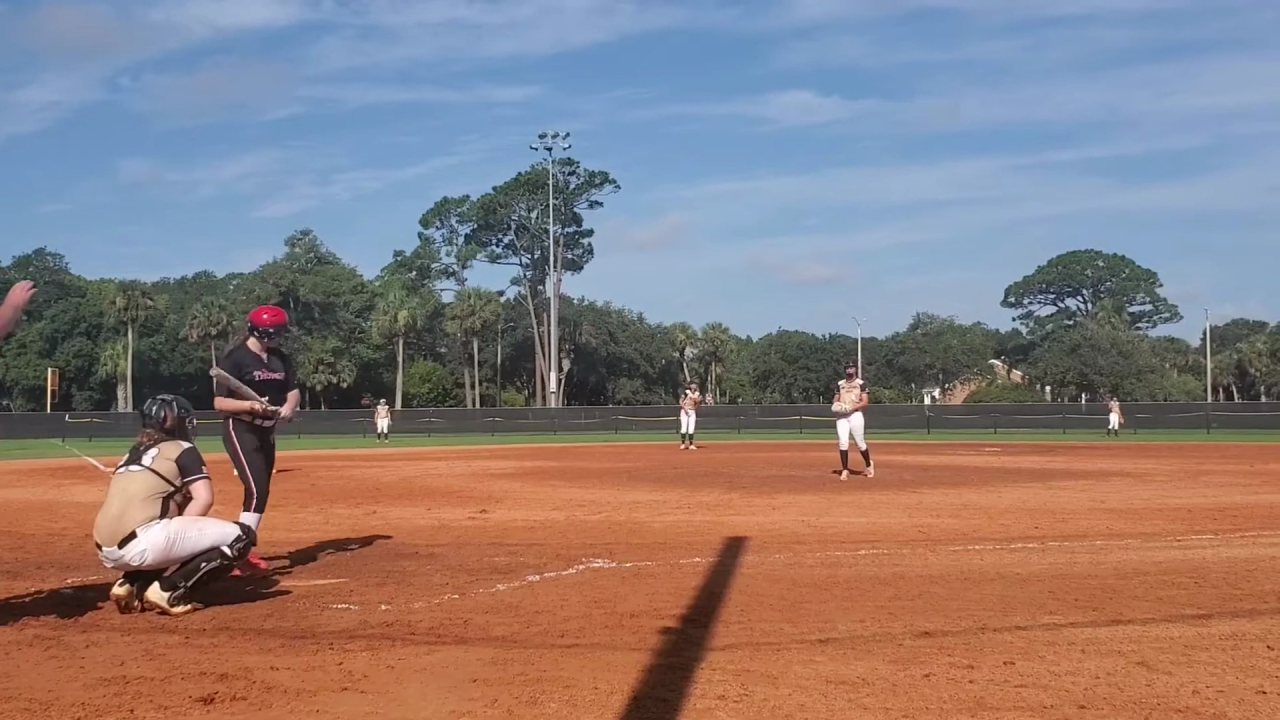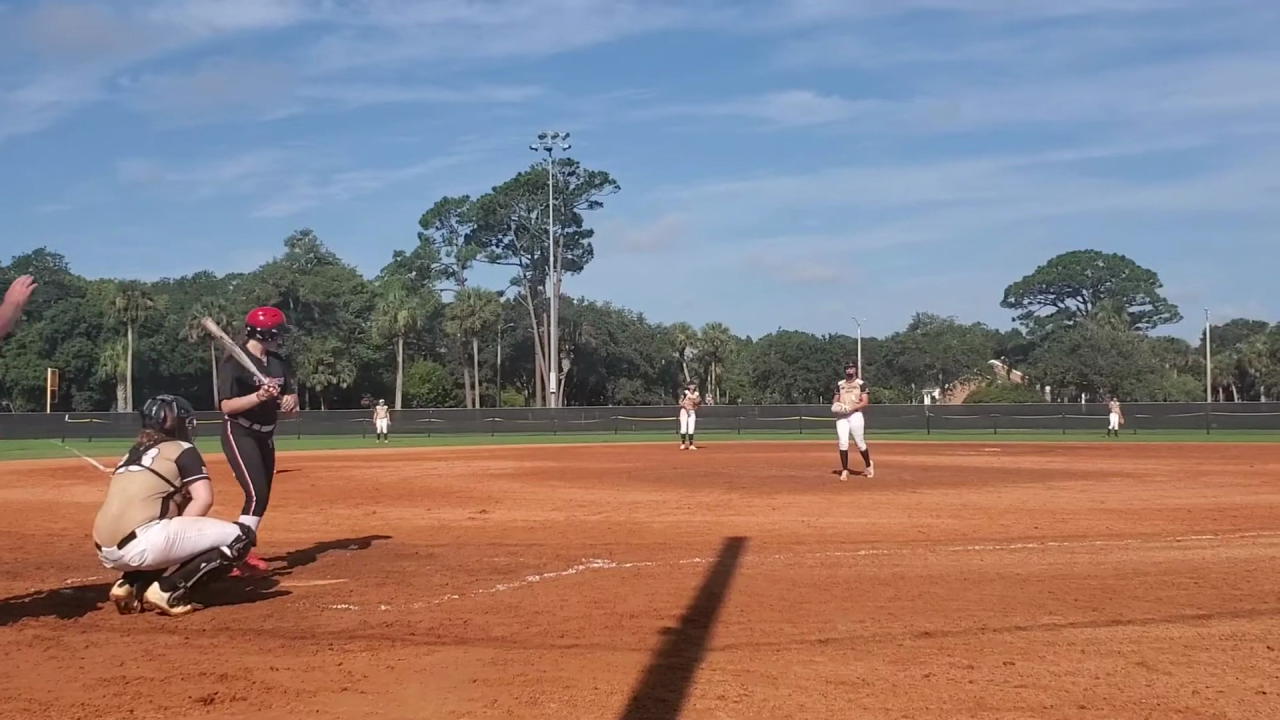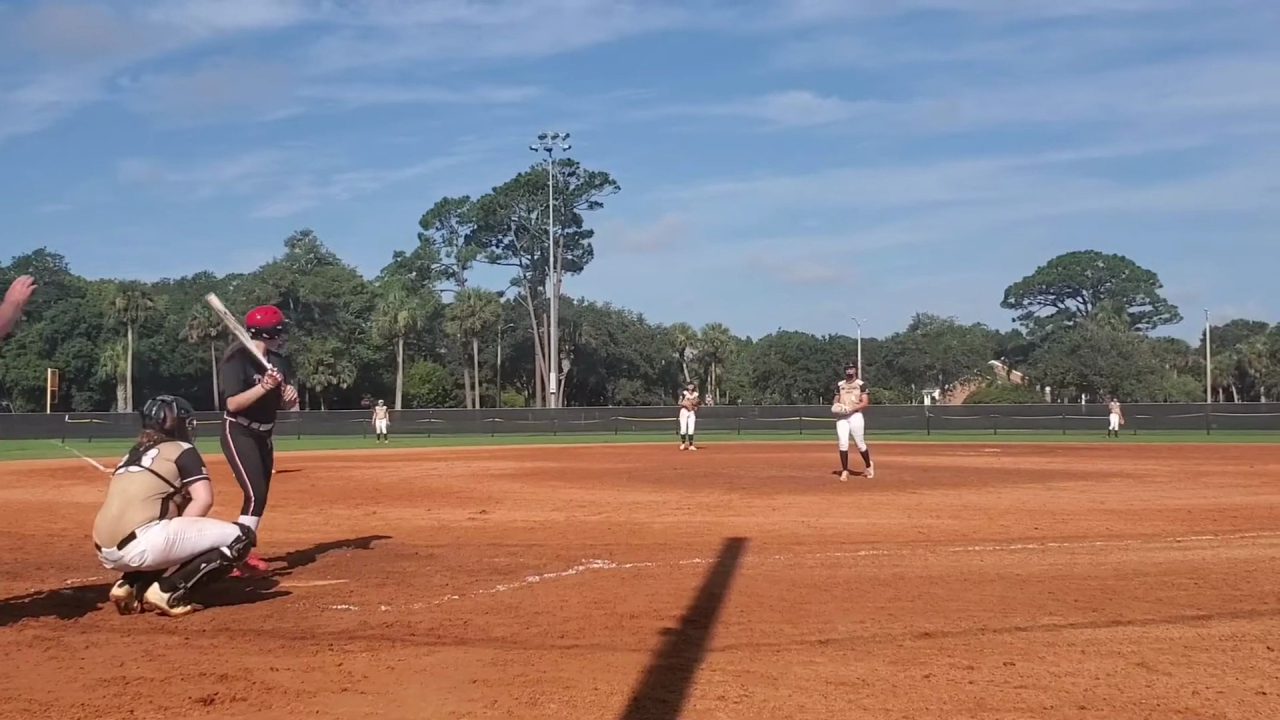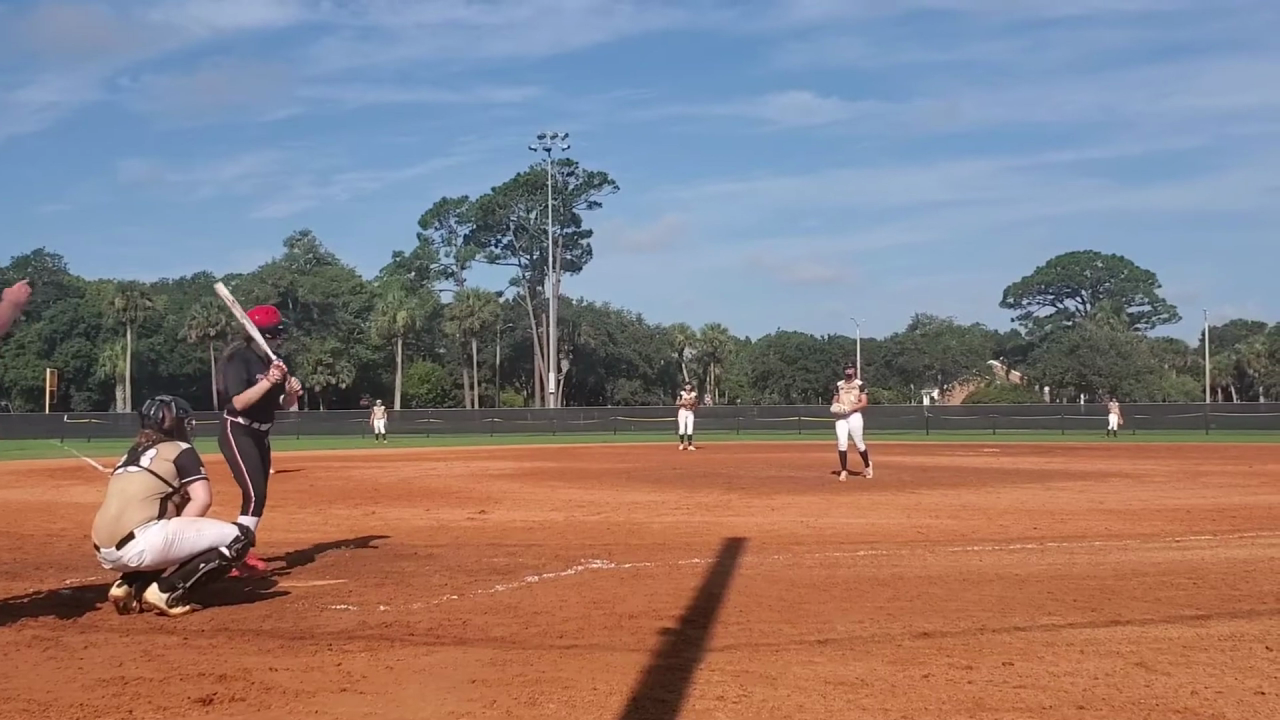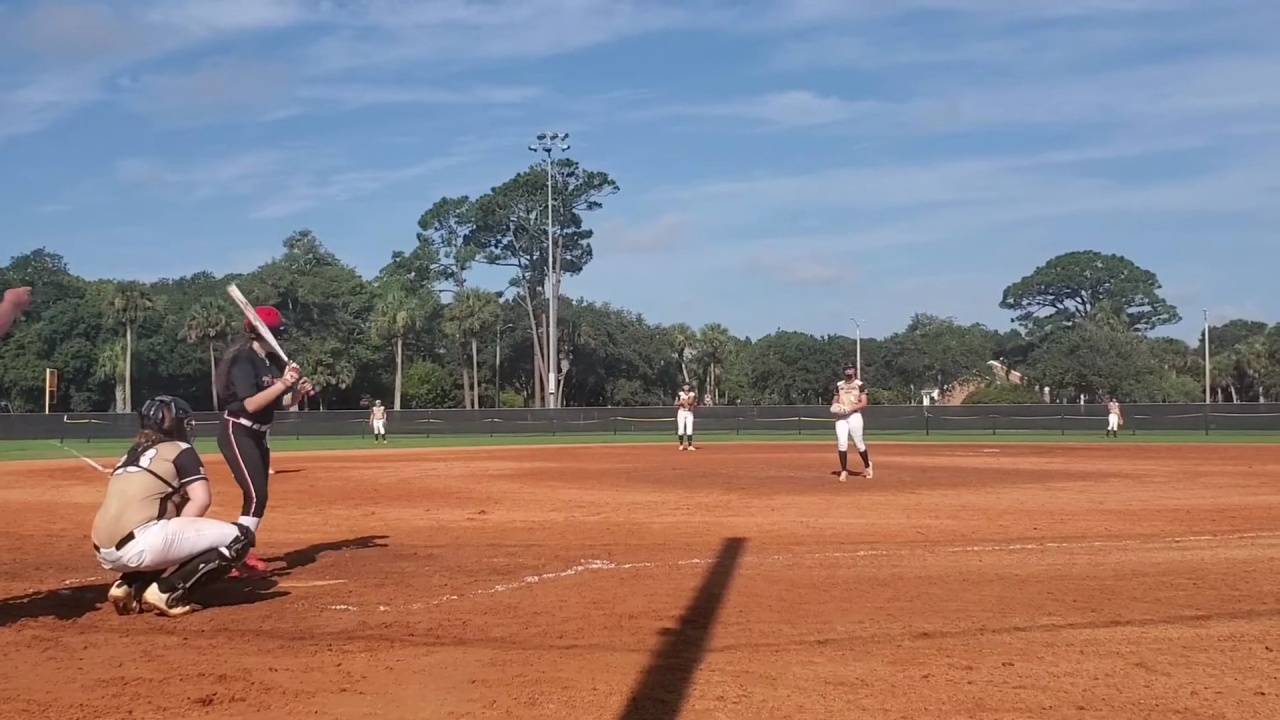
dt=0.1s
person 1, frame 1
left shoulder: (280, 358)
right shoulder: (236, 358)
left elbow: (292, 392)
right elbow: (220, 402)
left wrist: (288, 408)
right wrist: (251, 405)
left hip: (266, 431)
right hip: (242, 429)
left knee: (259, 492)
right knee: (256, 490)
person 1, frame 2
left shoulder: (278, 362)
right shoulder: (236, 362)
left elbow: (288, 401)
right elbow: (226, 406)
left wrist: (289, 401)
right wrist: (260, 395)
left hip: (265, 436)
right hip: (240, 434)
left knee: (262, 496)
right knee: (256, 494)
person 1, frame 3
left shoulder: (277, 360)
right shoulder: (237, 360)
left elbow: (287, 401)
right elbow: (231, 404)
left wrist: (290, 394)
right wrist: (264, 387)
left hip: (263, 435)
right hip: (238, 433)
left knee: (260, 495)
right knee: (255, 495)
person 1, frame 4
left shoulder: (274, 360)
right shoulder: (239, 359)
left elbow: (283, 402)
right elbow: (239, 402)
left wrist: (292, 389)
right wrist: (270, 381)
left hip: (260, 435)
right hip: (237, 433)
left knee: (257, 495)
right knee: (254, 495)
person 1, frame 5
left shoulder: (273, 361)
right shoulder: (243, 360)
left elbow: (284, 403)
right elbow: (250, 404)
left wrist: (299, 390)
right wrist: (282, 384)
left hip: (257, 435)
right hip: (237, 433)
left knee: (258, 496)
right knee: (256, 495)
person 2, frame 1
left shoulder: (134, 452)
right shoulder: (182, 449)
right elbow: (204, 498)
right wrist: (179, 535)
left hip: (108, 550)
right hip: (140, 543)
right knee: (240, 536)
left ankle: (131, 585)
right ankle: (168, 590)
person 2, frame 2
left shoulder: (134, 453)
right shoulder: (182, 449)
right elbow: (204, 498)
right wrist: (179, 534)
left hip: (107, 550)
right hip: (140, 542)
right knee: (240, 536)
left ankle: (130, 585)
right ankle: (167, 591)
person 2, frame 3
left shoulder: (134, 453)
right shoulder: (182, 450)
right elbow: (203, 499)
right wrist: (178, 535)
left hip: (107, 551)
right hip: (140, 544)
right knee: (240, 537)
left ankle: (130, 585)
right ankle: (167, 591)
person 2, frame 4
left shoulder: (133, 453)
right shoulder: (180, 450)
right elbow: (202, 500)
right wrist: (177, 536)
left hip: (105, 551)
right hip: (138, 543)
right knee: (239, 536)
left ankle: (128, 586)
right ankle: (166, 592)
person 2, frame 5
left shoulder: (133, 453)
right shoulder: (179, 450)
right elbow: (201, 499)
right wrist: (177, 536)
left hip: (105, 551)
right hip: (138, 544)
right knee: (239, 537)
left ankle: (128, 586)
right ankle: (166, 592)
